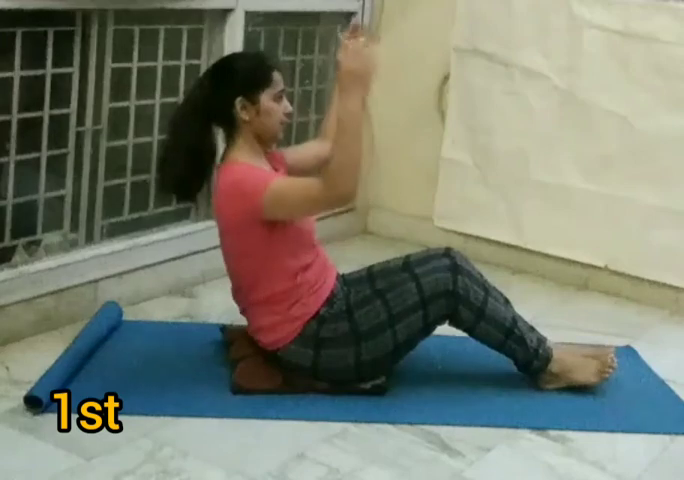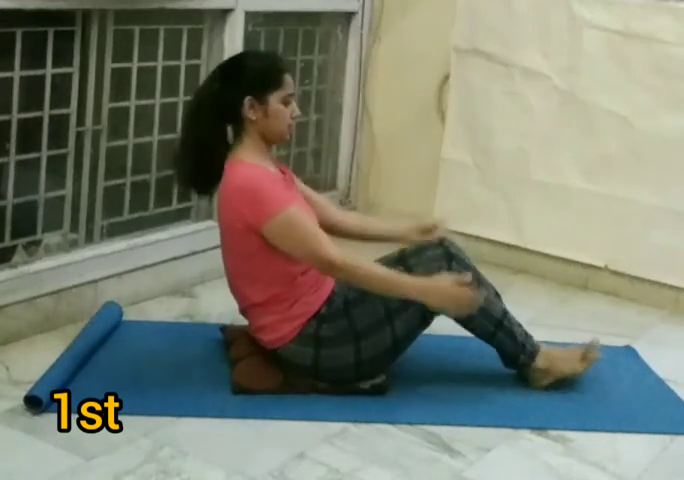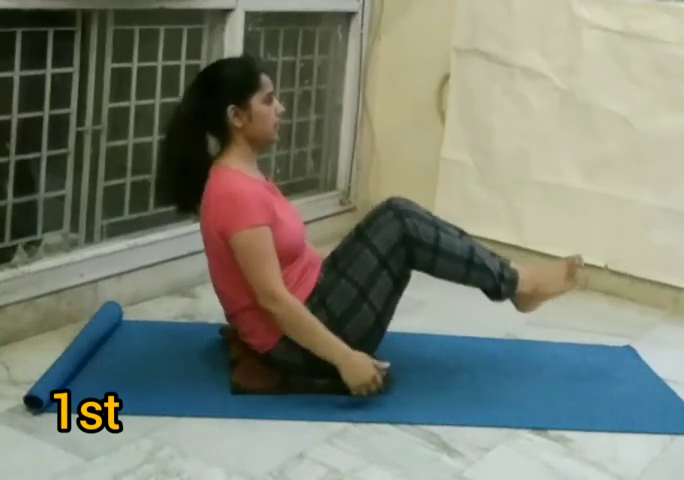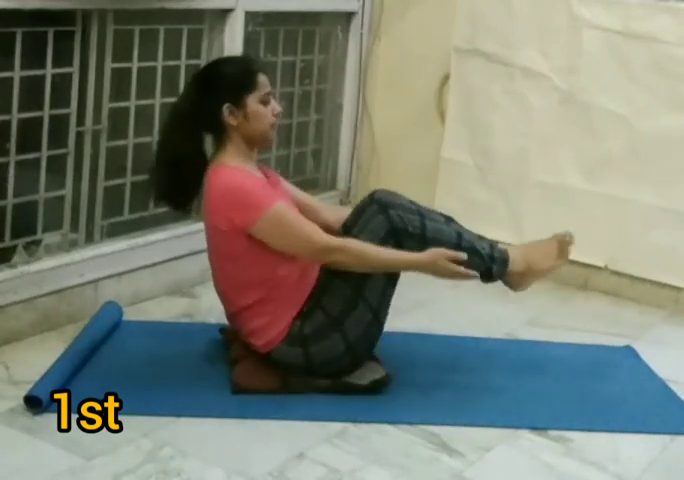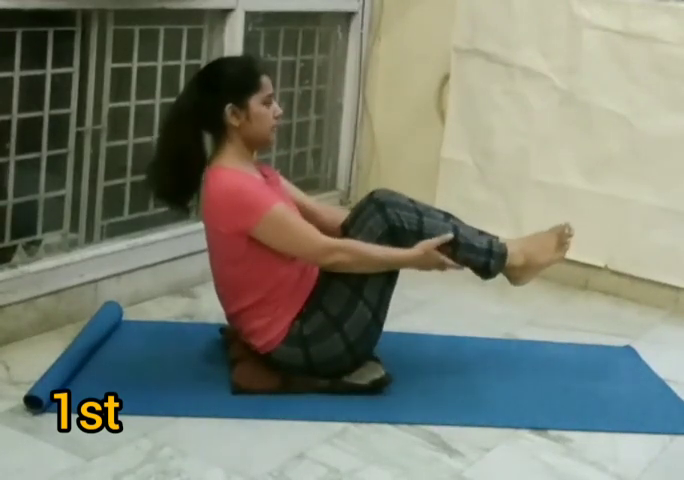
dt=1s
person 1, frame 1
left shoulder: (259, 162)
right shoulder: (243, 183)
left elbow: (325, 147)
right elbow: (338, 190)
left wrist: (346, 79)
right wrist: (354, 96)
left hip: (324, 304)
right hip: (312, 339)
left knee: (445, 261)
right knee: (447, 278)
left ankle: (539, 350)
right ankle: (545, 364)
person 1, frame 2
left shoulder: (261, 169)
right shoulder: (251, 185)
left elbow: (333, 218)
right elbow: (333, 261)
left wrist: (408, 231)
right wrist: (423, 289)
left hip: (321, 308)
right hip: (311, 340)
left knee: (437, 255)
right knee: (442, 262)
left ankle: (524, 350)
right ankle: (533, 361)
person 1, frame 3
left shoulder: (239, 176)
right shoulder: (235, 193)
right elbow: (272, 297)
left wrist: (360, 285)
right wrist: (345, 358)
left hip: (311, 306)
right hip: (298, 343)
left knee: (397, 217)
right knee: (397, 222)
left ankle: (507, 280)
right ankle: (514, 284)
person 1, frame 4
left shoulder: (246, 173)
right shoulder: (235, 187)
left elbow: (324, 217)
right elbow: (329, 250)
left wrist: (413, 229)
right wrist: (420, 262)
left hip: (302, 313)
right hip: (303, 340)
left knee: (382, 208)
right knee: (385, 213)
left ankle: (497, 259)
right ankle: (507, 265)
person 1, frame 5
left shoulder: (247, 172)
right shoulder: (235, 189)
left elbow: (323, 216)
right elbow: (330, 252)
left wrist: (415, 231)
right wrist: (411, 257)
left hip: (304, 311)
right hip: (305, 341)
left knee: (382, 208)
right knee: (387, 215)
left ankle: (499, 252)
right ankle: (506, 258)
